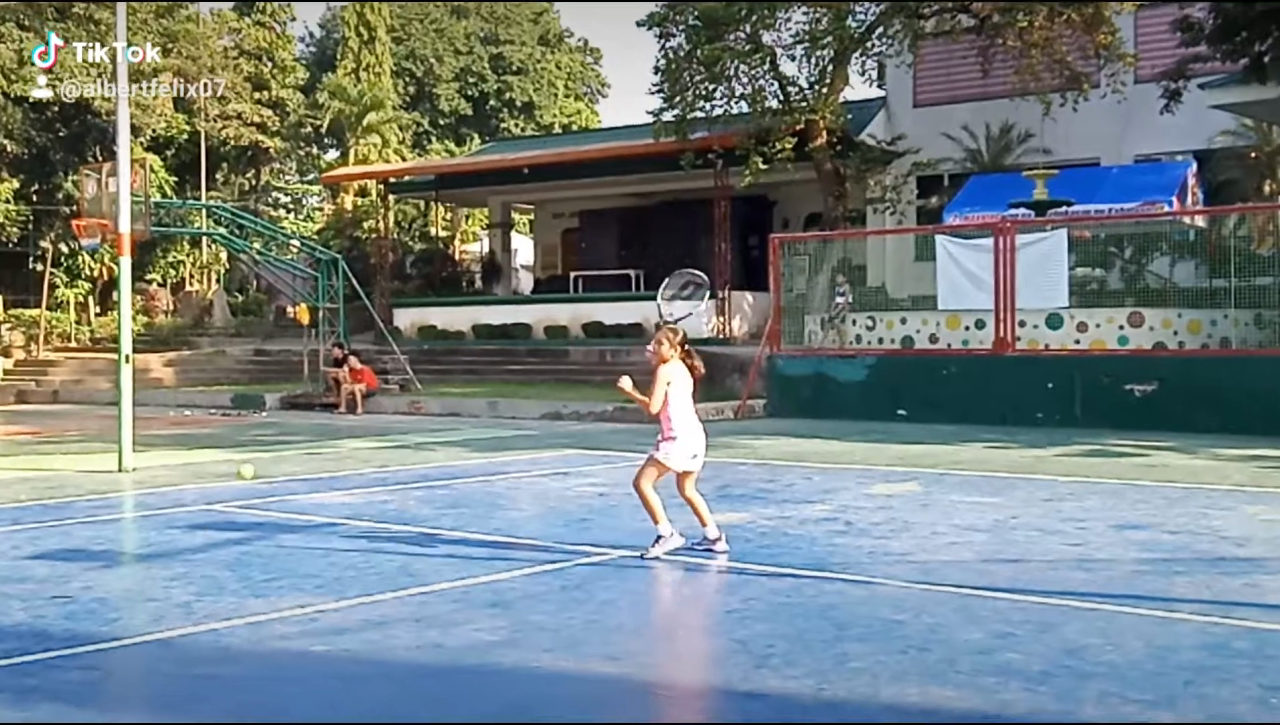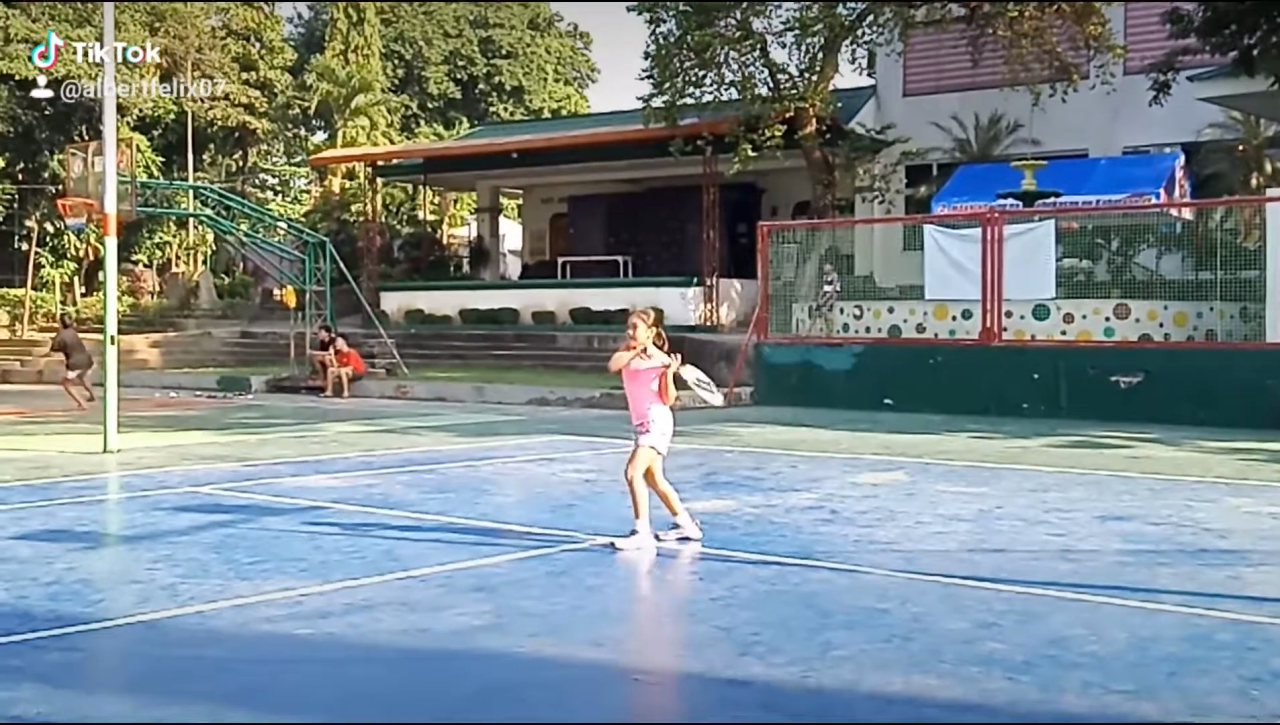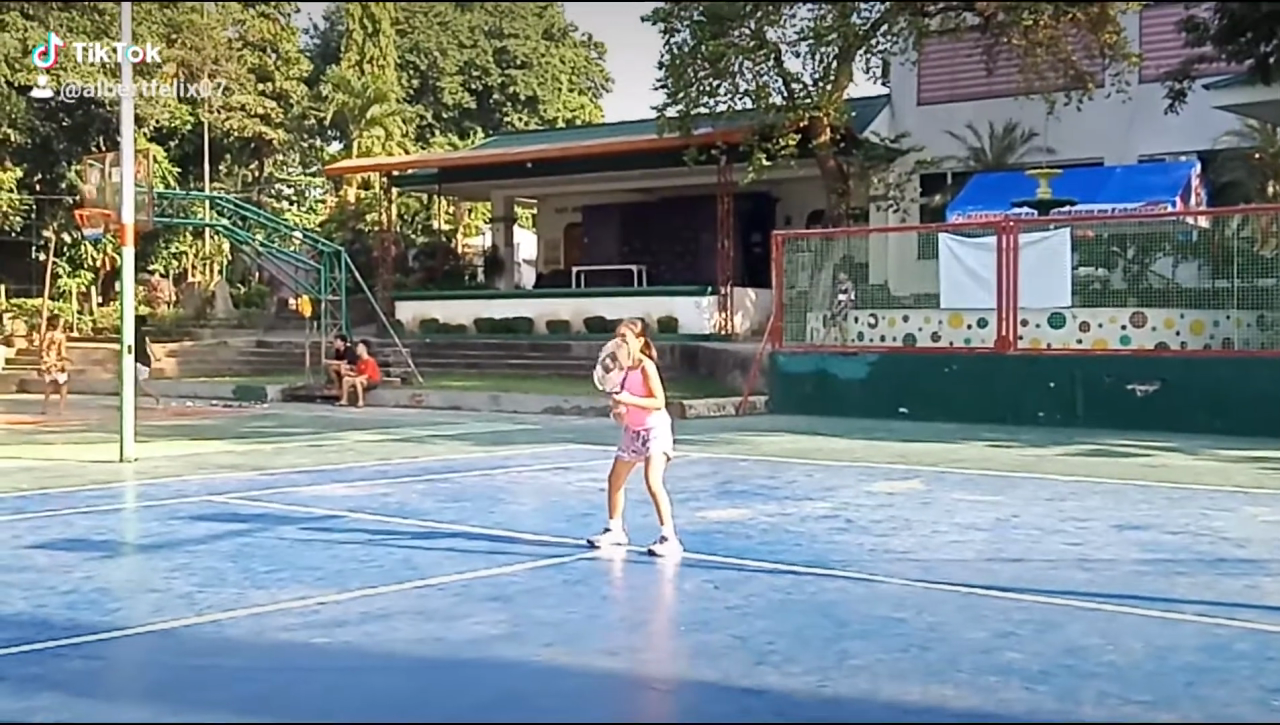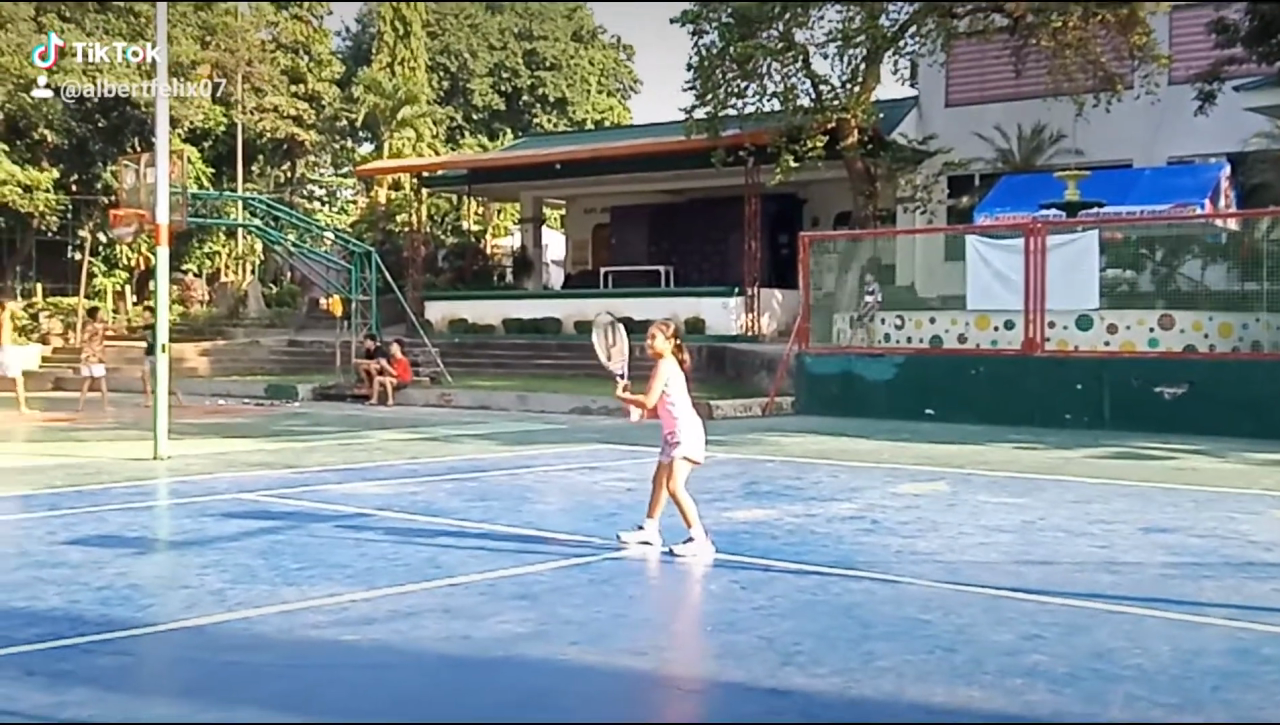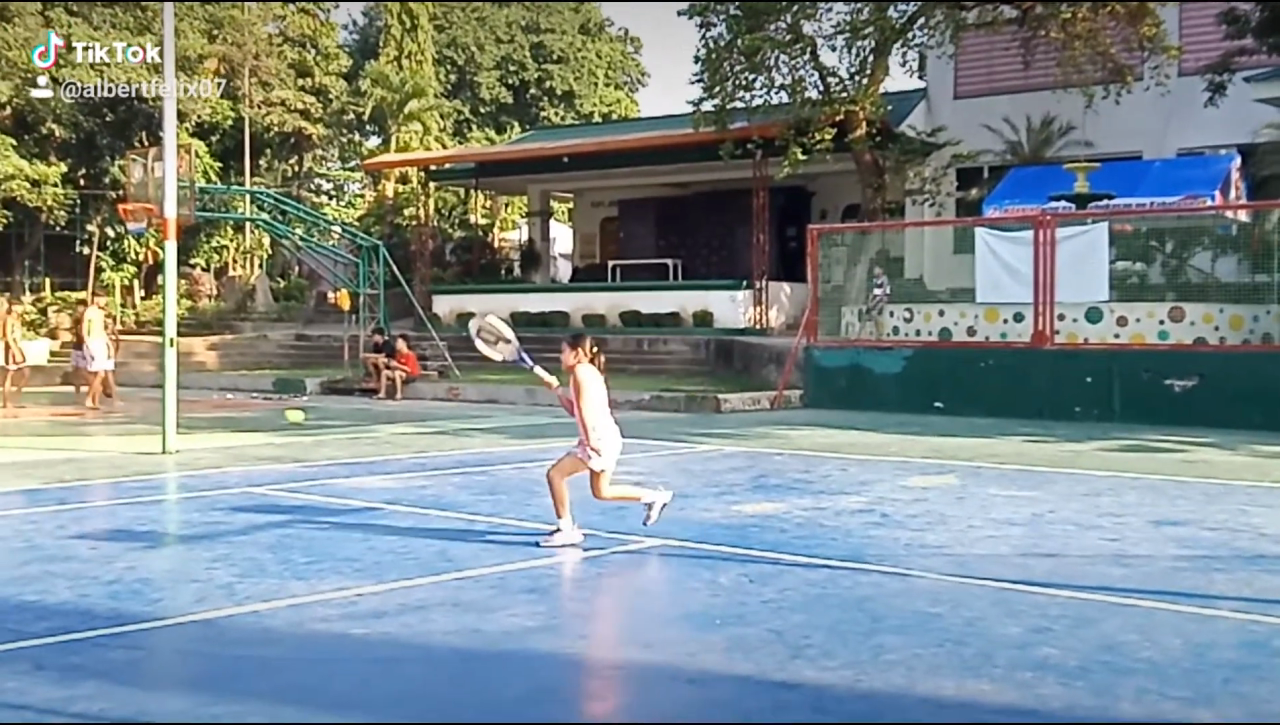
dt=1s
person 1, frame 1
left shoulder: (665, 370)
right shoulder: (683, 368)
left elbow: (653, 407)
left wrist: (630, 391)
left hip: (677, 438)
right hip: (693, 435)
left knee: (642, 483)
right knee: (687, 489)
left ankle: (666, 533)
right ankle: (715, 537)
person 1, frame 2
left shoulder: (663, 359)
right shoulder: (628, 350)
left elbow: (668, 400)
right elbow: (612, 366)
left wrist: (670, 374)
right wrist: (637, 353)
left hip: (656, 423)
right hip: (639, 424)
left knee: (632, 473)
right knee: (654, 480)
left ankle: (643, 532)
right ankle: (686, 524)
person 1, frame 3
left shoulder: (647, 367)
left elbow: (659, 402)
left wrist: (631, 399)
right wrist: (618, 410)
left hip: (655, 429)
right hip: (632, 430)
left knee: (653, 482)
right knee: (615, 479)
left ankle: (669, 538)
right ankle: (615, 530)
person 1, frame 4
left shoulder: (664, 365)
right shoulder: (668, 365)
left elbow: (649, 402)
right elbow: (659, 407)
left wrist: (622, 396)
right wrist: (633, 401)
left hip: (685, 431)
right hip: (674, 433)
left knee: (674, 486)
right knee: (660, 480)
left ankle: (699, 539)
right ankle: (649, 529)
person 1, frame 5
left shoulder: (583, 370)
right shoulder: (588, 373)
left elbow: (584, 409)
right elbow: (573, 410)
left wrist: (589, 438)
right wrist: (556, 388)
left hip: (600, 437)
right hip: (606, 438)
left knee: (554, 474)
right knee: (602, 490)
left ankle: (567, 529)
right ankle: (653, 496)
